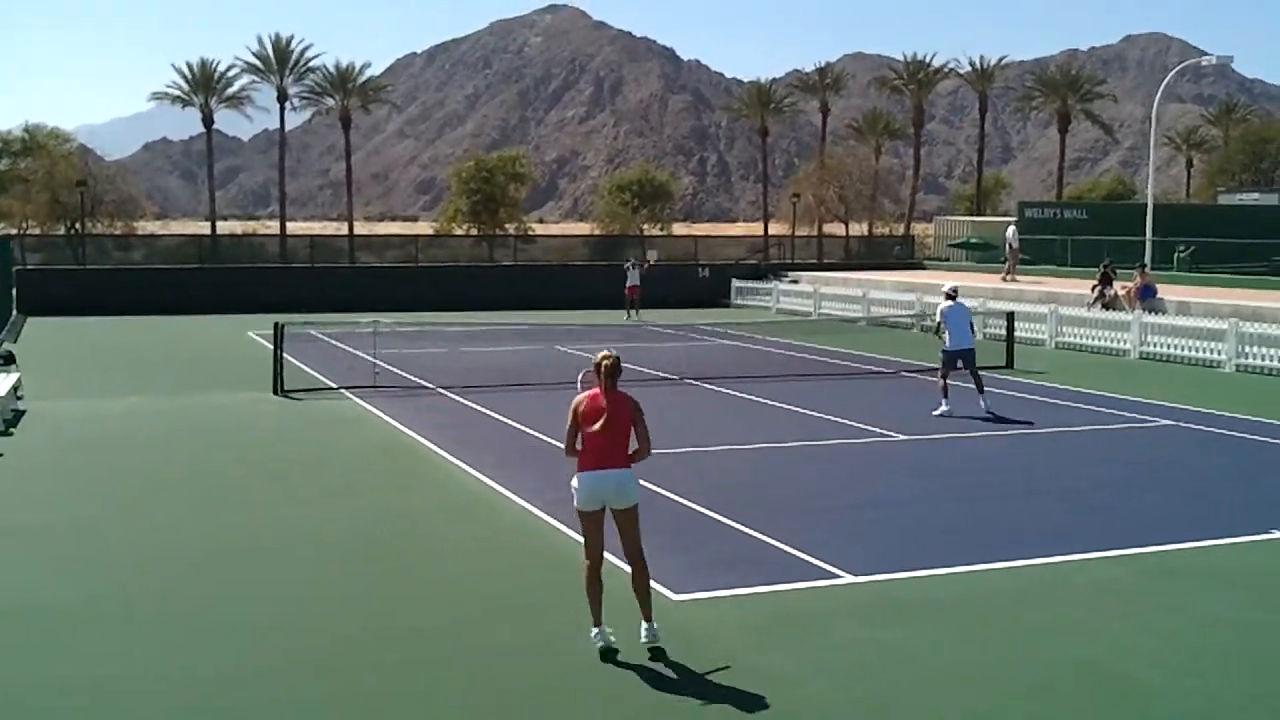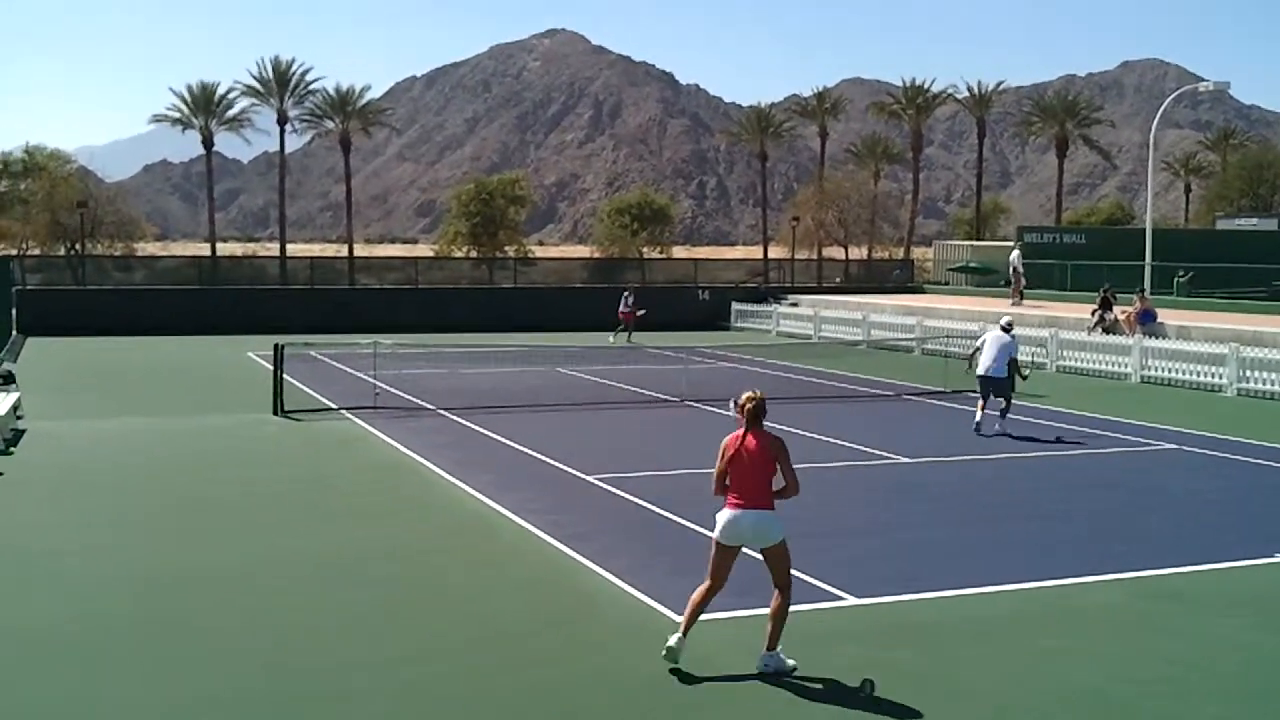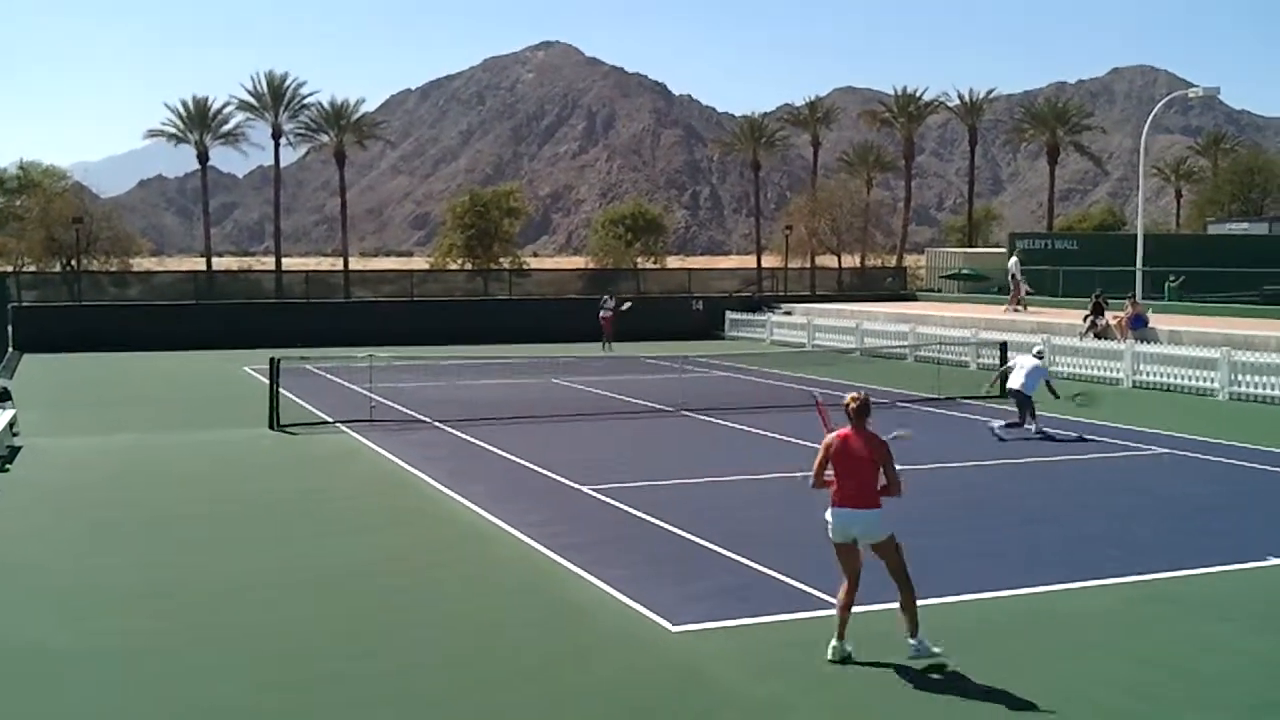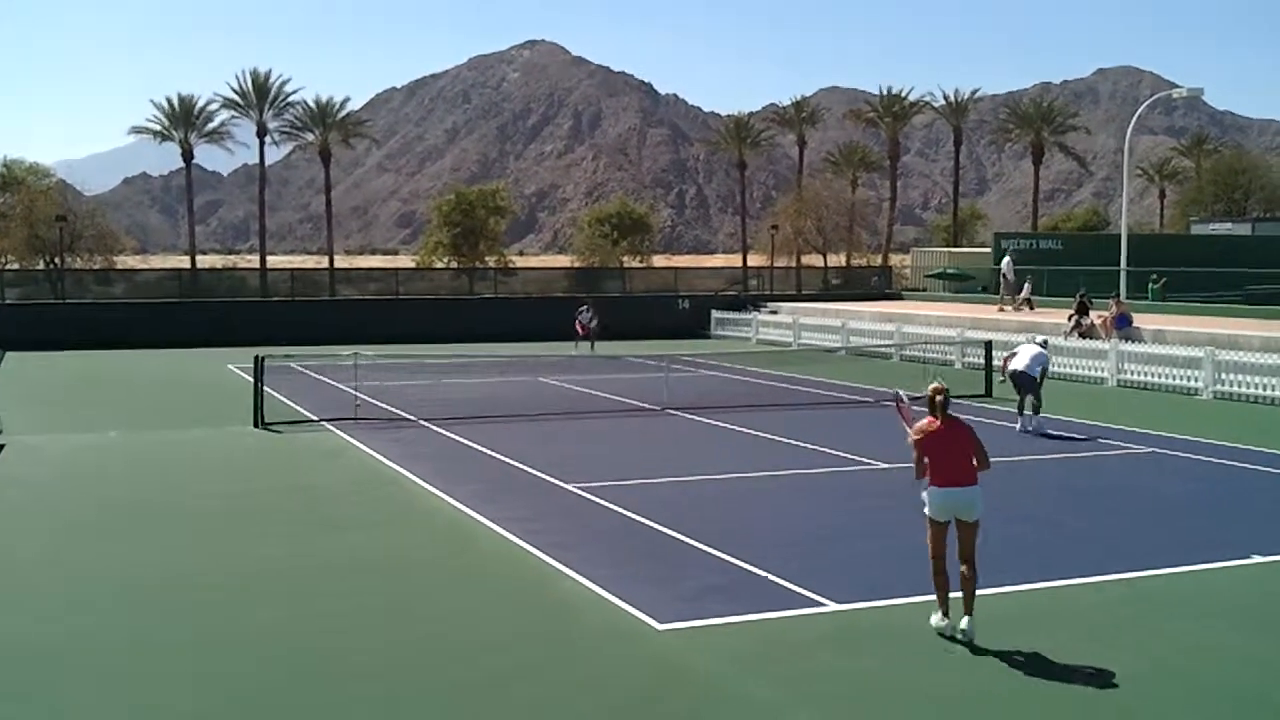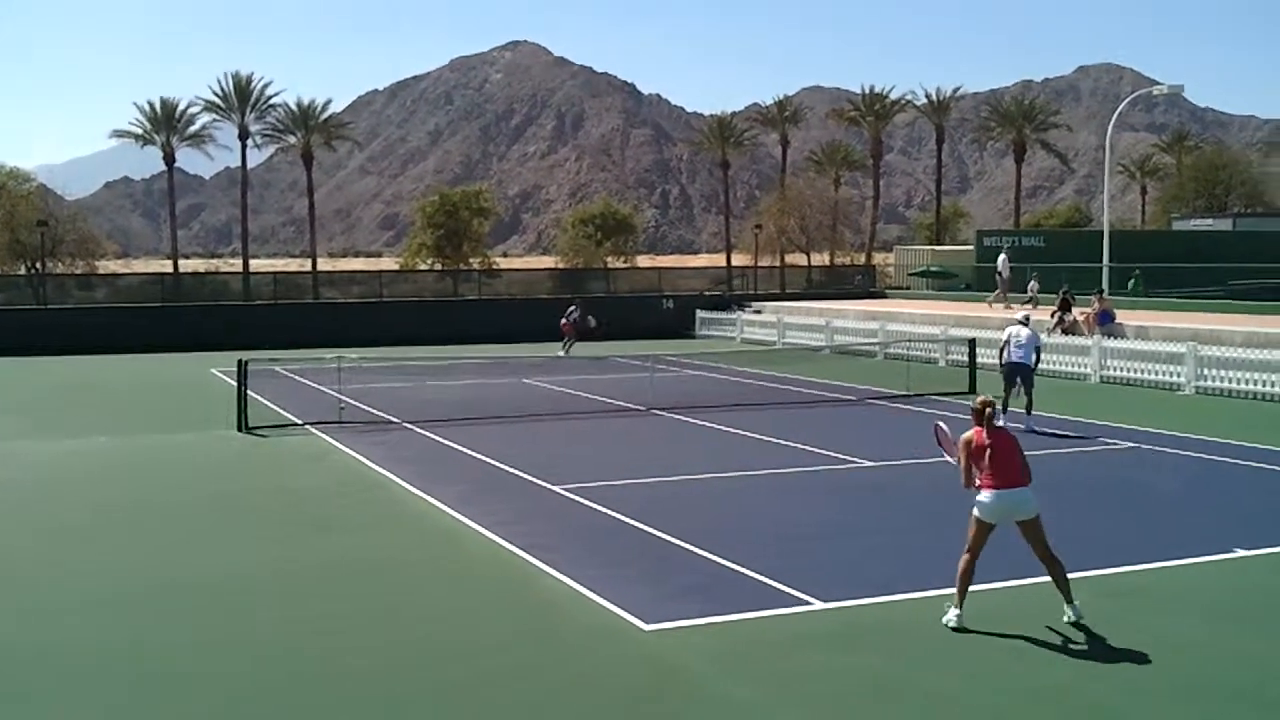
dt=0.4s
person 1, frame 1
left shoulder: (581, 402)
right shoulder: (630, 404)
left elbow: (575, 449)
right elbow: (645, 449)
left hip: (586, 481)
right hip: (620, 480)
left knee: (594, 560)
right knee: (634, 555)
left ankle: (598, 630)
right ankle: (647, 625)
person 1, frame 2
left shoulder: (729, 441)
right shoulder: (774, 443)
left elbow: (718, 488)
right elbow: (793, 488)
left hip: (732, 516)
right hip: (763, 519)
left knee: (712, 585)
right knee: (783, 587)
left ankle: (680, 636)
right ankle: (770, 655)
person 1, frame 3
left shoulder: (831, 441)
right shoulder: (878, 444)
left elbow: (816, 482)
right elbow: (896, 490)
left hip: (840, 516)
right hip: (870, 517)
left knee: (851, 580)
right knee: (902, 577)
left ankle: (838, 644)
right ankle: (915, 640)
person 1, frame 4
left shoulder: (921, 429)
right shoulder: (964, 426)
left elbow: (919, 473)
right elbow: (984, 463)
left hip: (940, 494)
right hip: (969, 492)
left knee: (938, 558)
right knee: (967, 559)
left ankle: (944, 617)
right ankle: (967, 619)
person 1, frame 5
left shoulder: (967, 438)
right shoulder: (1009, 436)
left elbow: (967, 482)
right elbow: (1027, 475)
left hip: (993, 498)
right hip: (1023, 495)
left knee: (971, 554)
right knee: (1046, 554)
left ankle: (956, 611)
right ankle: (1072, 607)
